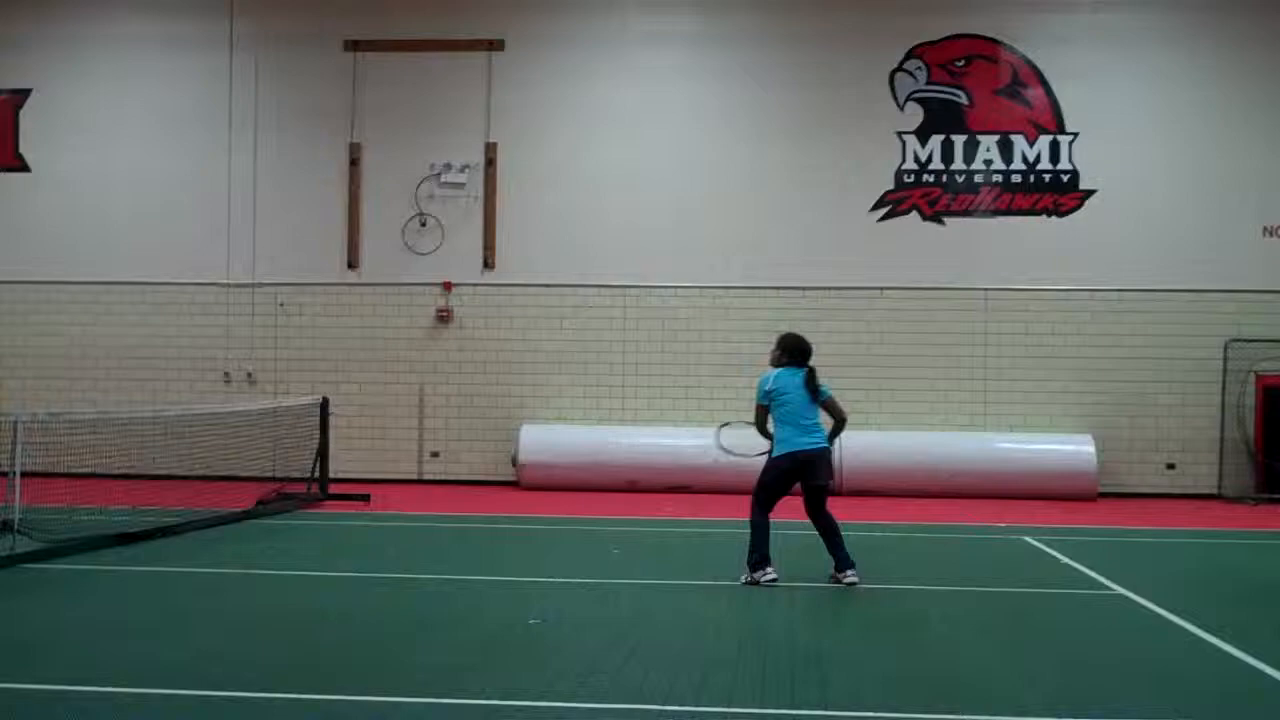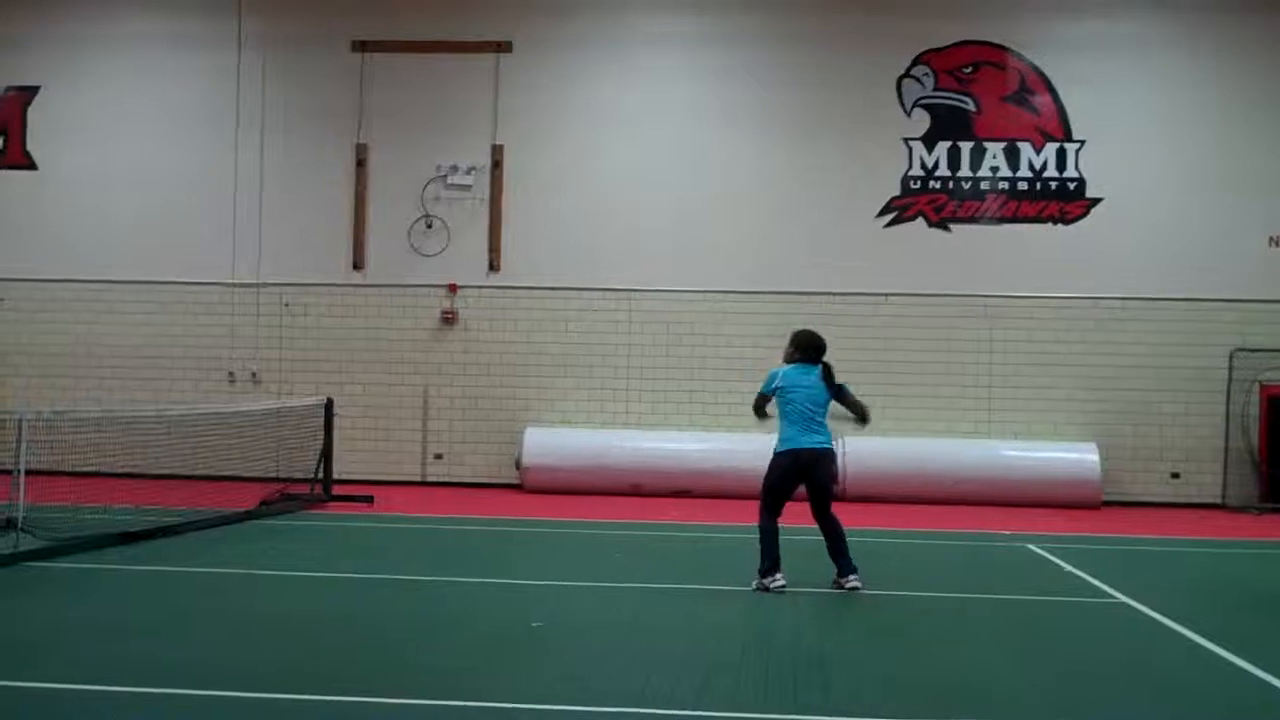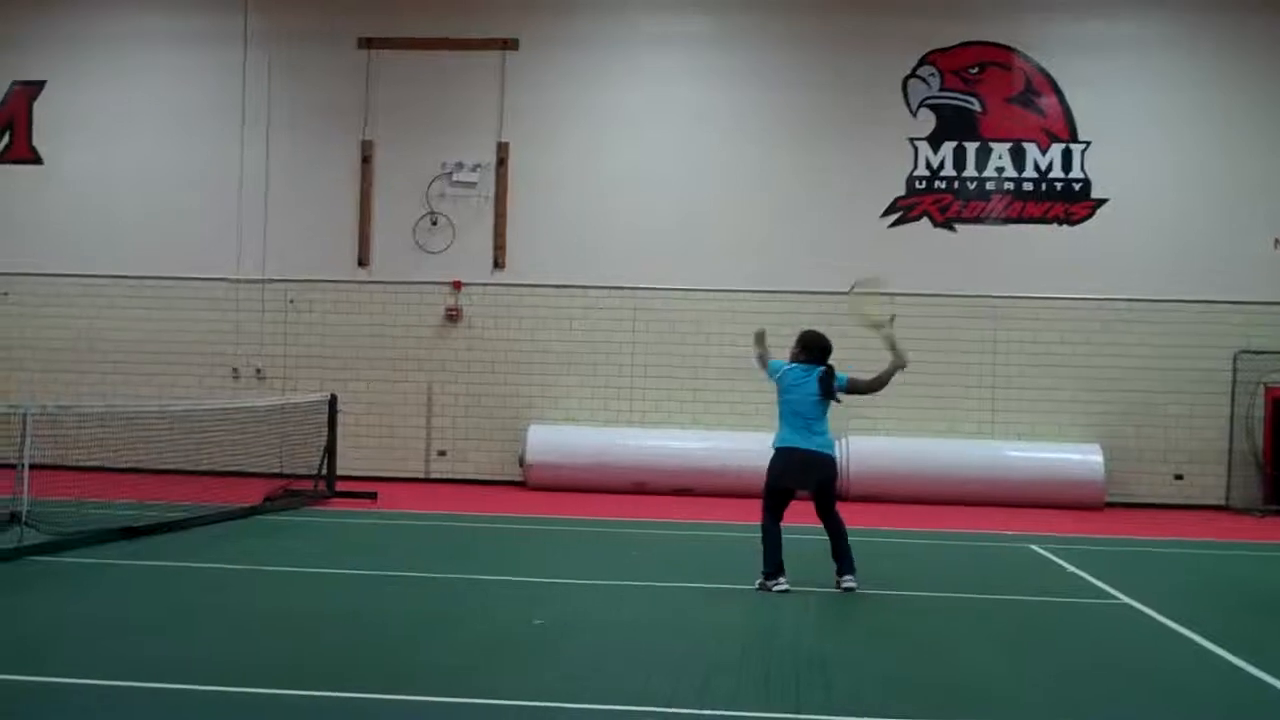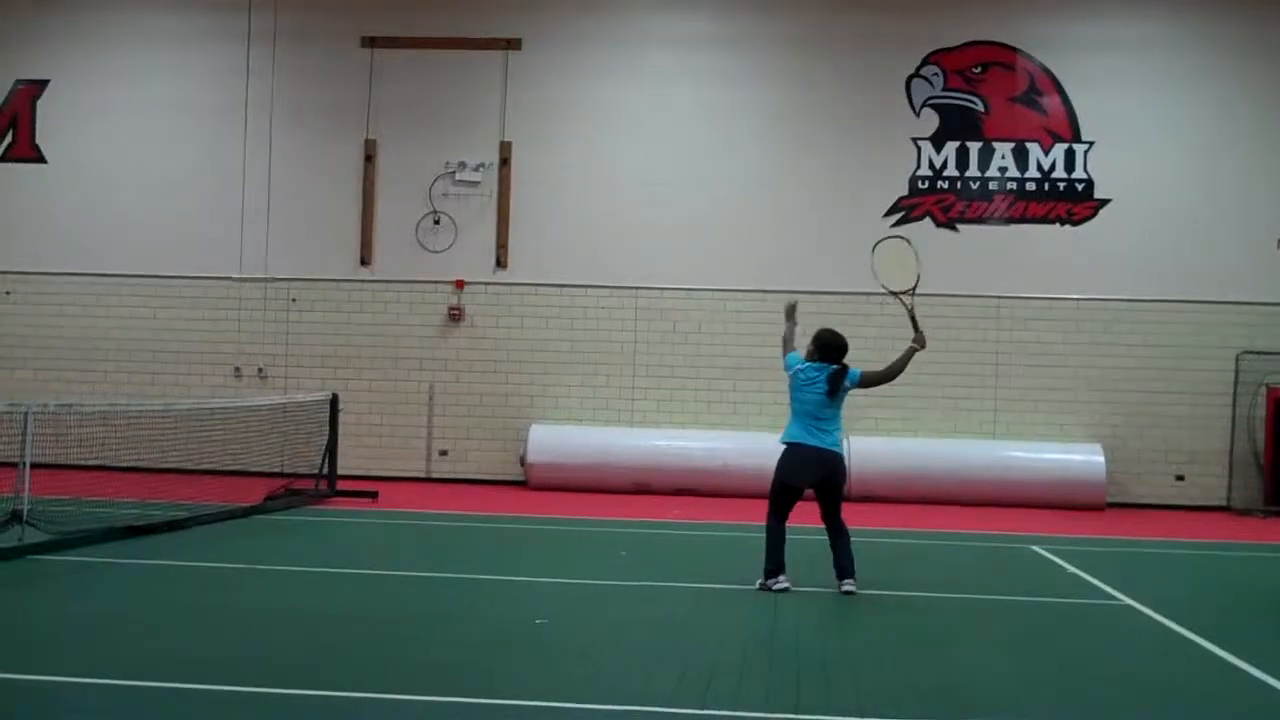
dt=0.2s
person 1, frame 1
left shoulder: (769, 380)
right shoulder: (813, 381)
left elbow: (760, 423)
right elbow: (841, 418)
right wrist: (831, 437)
left hip: (787, 455)
right hip: (819, 454)
left knee: (760, 507)
right knee: (818, 511)
left ankle: (761, 568)
right ankle: (846, 568)
person 1, frame 2
left shoulder: (780, 375)
right shoulder: (825, 377)
left elbow: (758, 406)
right elbow: (860, 410)
left wrist: (762, 415)
right wrist: (862, 418)
left hip: (790, 454)
right hip: (822, 455)
left knee: (768, 513)
right knee: (824, 514)
left ankle: (771, 574)
right ankle: (848, 573)
person 1, frame 3
left shoulder: (783, 372)
right shoulder: (829, 379)
left elbow: (763, 359)
right elbow: (872, 385)
left wrist: (759, 342)
right wrist: (896, 364)
left hip: (788, 456)
right hip: (822, 459)
left knee: (771, 516)
right knee: (829, 516)
left ankle: (774, 577)
right ankle: (847, 574)
person 1, frame 4
left shoulder: (797, 369)
right shoulder: (842, 377)
left elbow: (787, 342)
right elbow: (886, 375)
left wrist: (789, 319)
right wrist: (914, 348)
left hip: (797, 453)
right hip: (831, 458)
left knee: (777, 515)
right knee: (833, 519)
left ankle: (775, 576)
right ankle: (846, 577)
